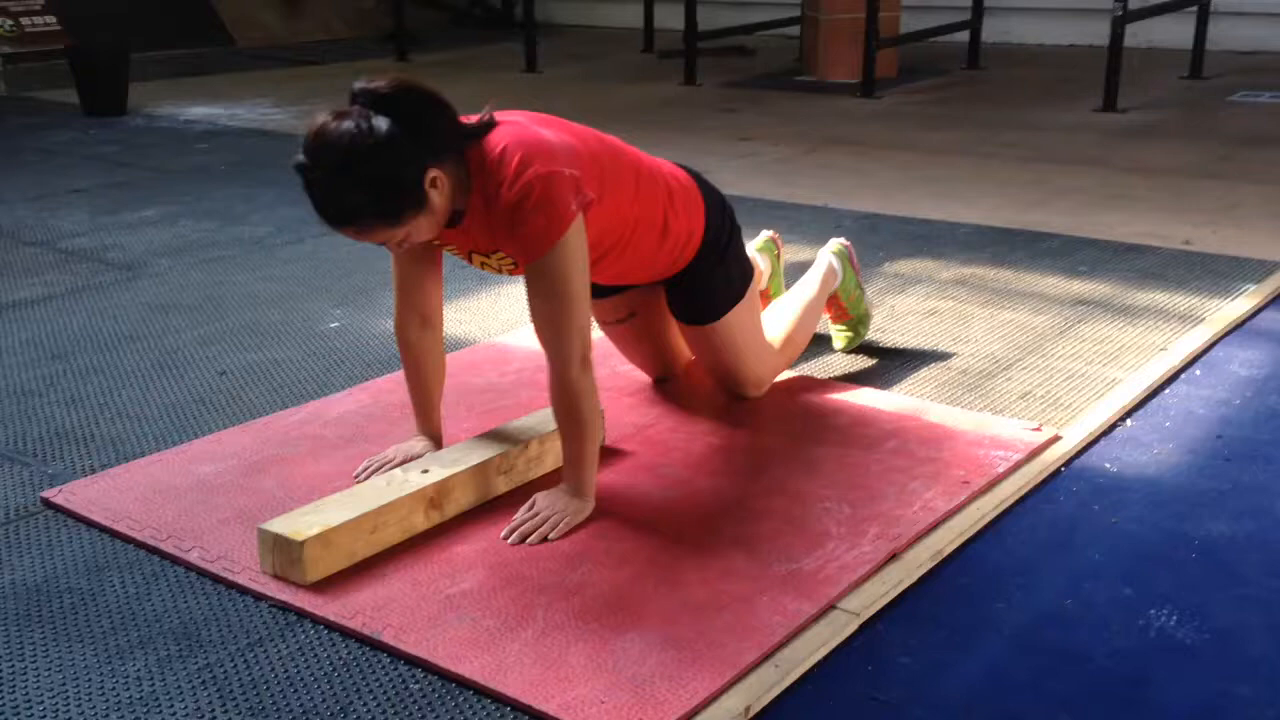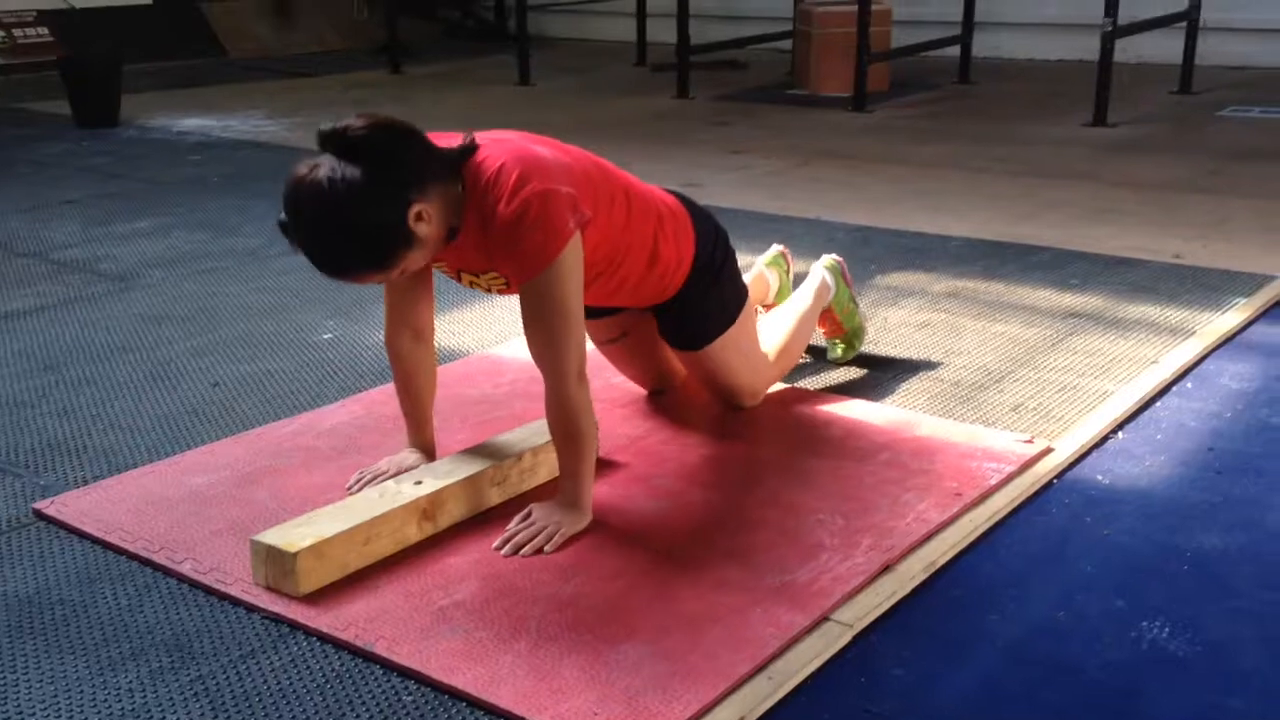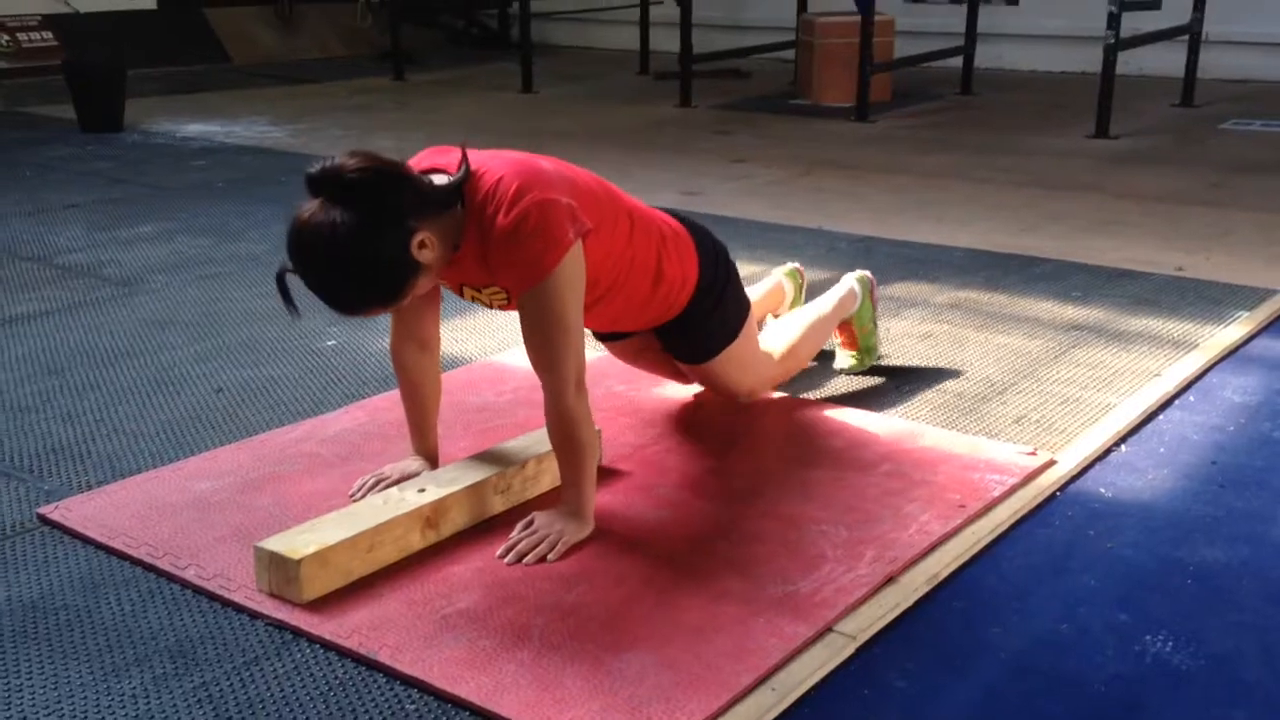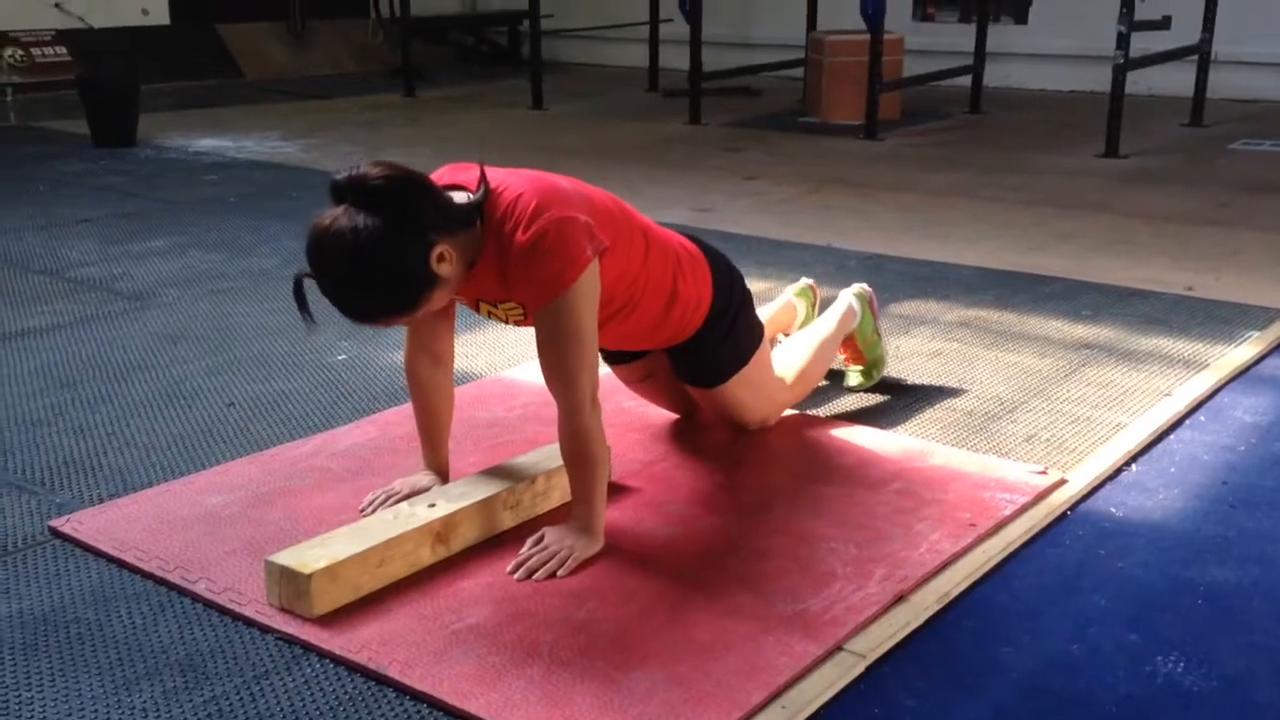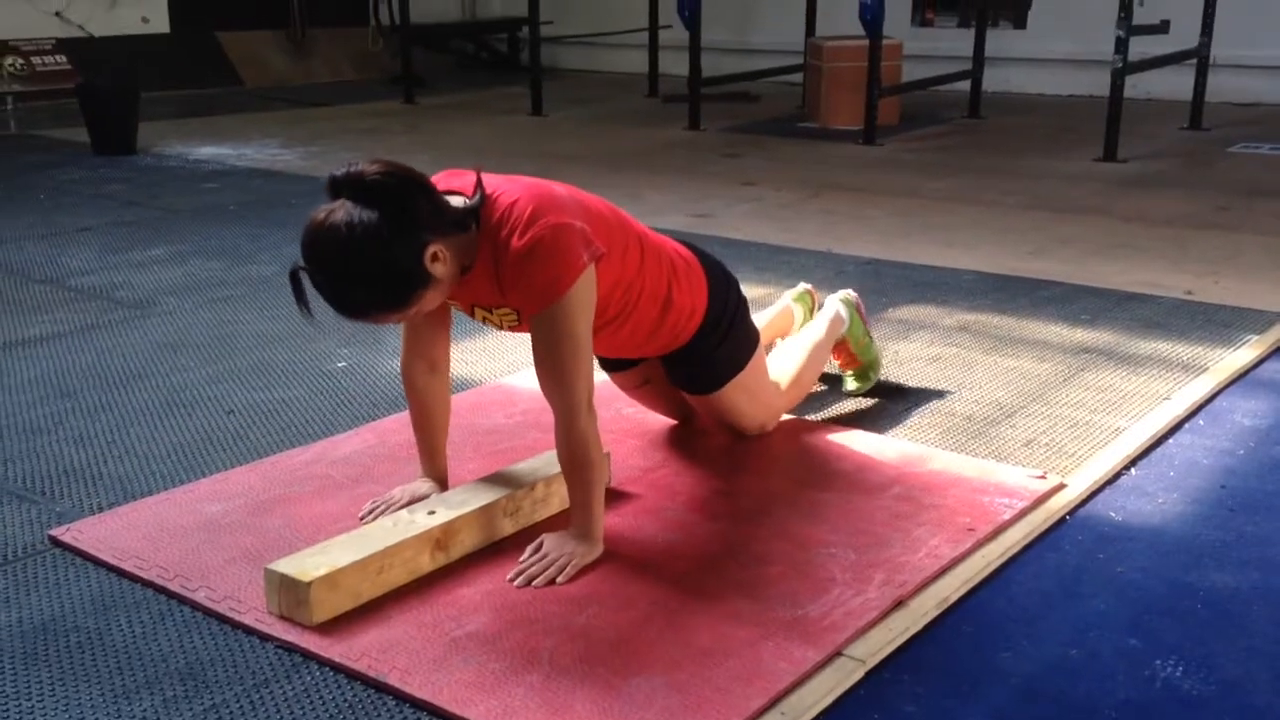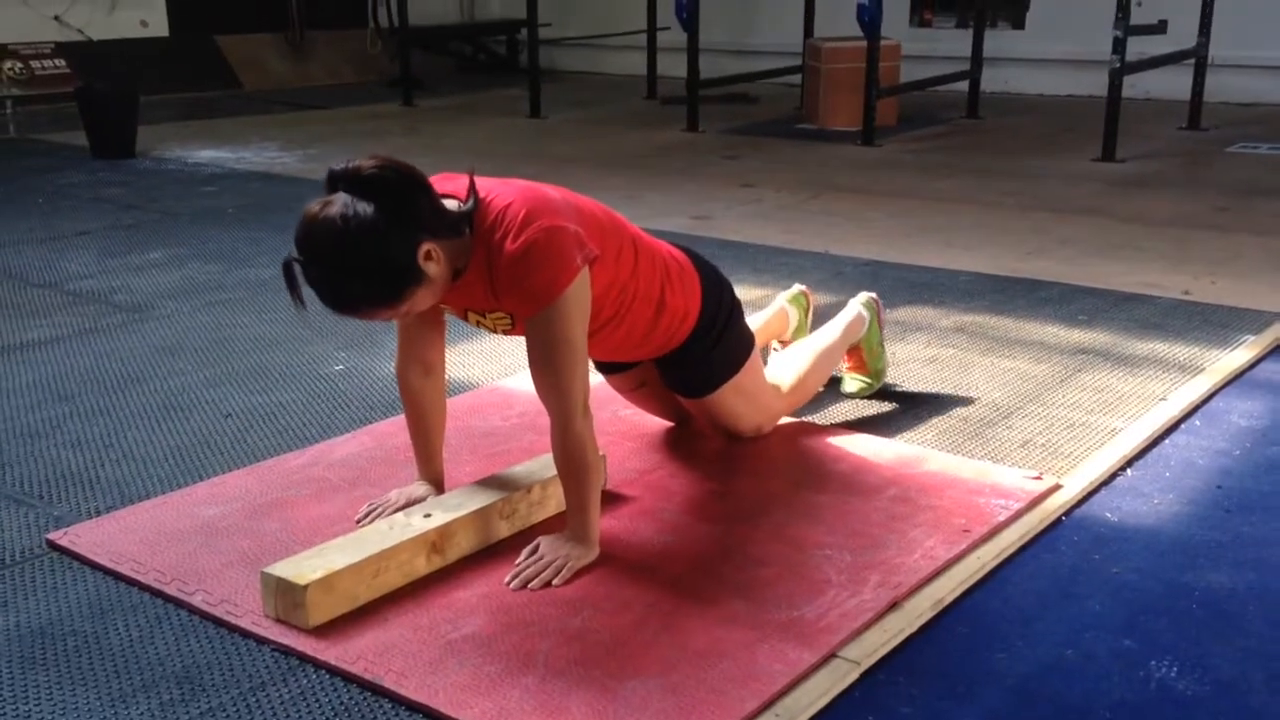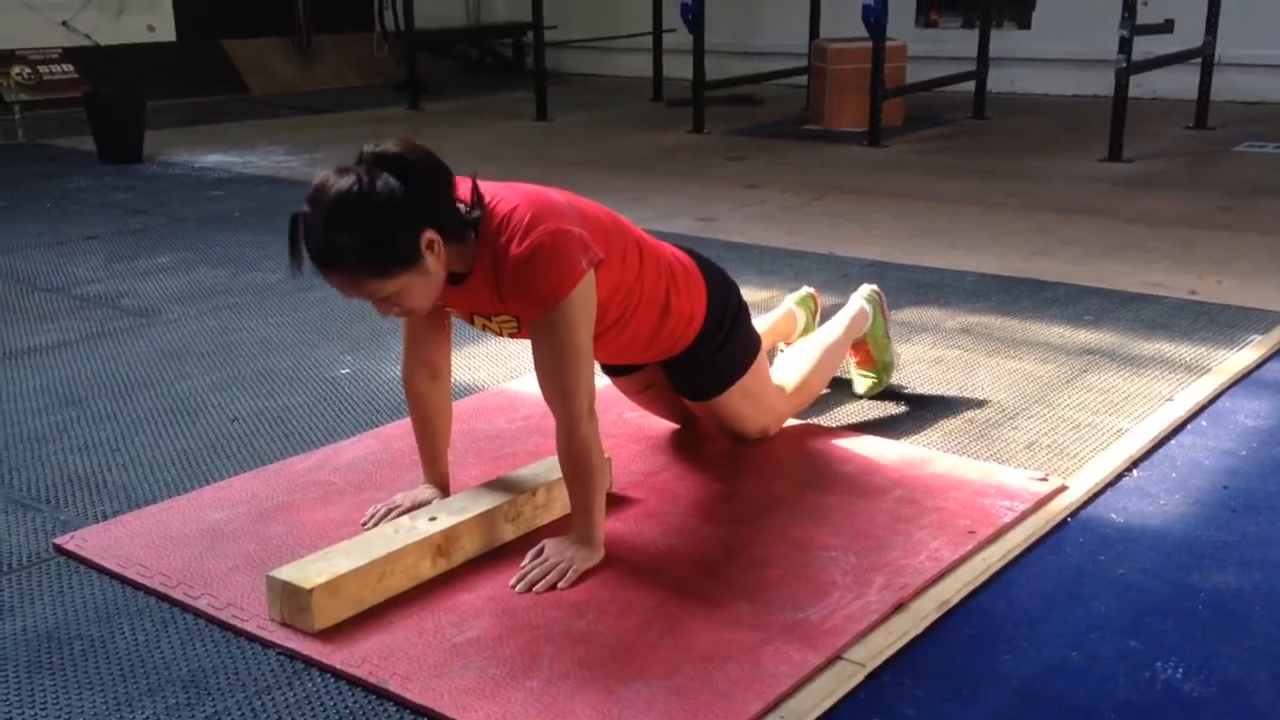
dt=0.4s
person 1, frame 1
left shoulder: (530, 189)
right shoulder: (415, 175)
left elbow: (570, 358)
right elbow: (416, 321)
left wrist: (579, 490)
right wrist: (427, 435)
left hip: (686, 229)
right hip: (613, 243)
left knee: (750, 377)
right knee: (667, 368)
left ankle: (830, 271)
right ankle: (756, 262)
person 1, frame 2
left shoulder: (524, 207)
right shoulder: (406, 185)
left elbow: (564, 375)
right elbow: (406, 336)
left wrist: (574, 502)
right wrist: (419, 447)
left hip: (677, 255)
right hip: (607, 263)
left knee: (744, 387)
right knee: (662, 379)
left ankle: (823, 285)
right ankle: (764, 278)
person 1, frame 3
left shoulder: (526, 221)
right shoulder: (408, 204)
left elbow: (563, 384)
right elbow: (412, 344)
left wrist: (576, 510)
right wrist: (423, 454)
left hip: (680, 274)
right hip: (617, 287)
left knee: (750, 381)
right knee: (697, 373)
left ankle: (846, 298)
right ankle: (780, 288)
person 1, frame 4
left shoulder: (543, 238)
right shoulder: (426, 220)
left elbow: (577, 402)
right elbow: (427, 359)
left wrist: (586, 527)
right wrist: (434, 469)
left hip: (694, 297)
right hip: (628, 311)
left knee: (760, 408)
right knee: (695, 407)
left ankle: (848, 312)
right ankle: (792, 306)
person 1, frame 5
left shoulder: (537, 244)
right shoulder: (421, 223)
left elbow: (572, 408)
right elbow: (423, 364)
left wrist: (586, 533)
right wrist: (433, 476)
left hip: (688, 304)
right hip: (625, 317)
left knee: (759, 413)
right knee: (693, 412)
left ankle: (836, 319)
right ankle: (790, 312)
person 1, frame 6
left shoulder: (532, 247)
right shoulder: (415, 227)
left elbow: (568, 411)
right elbow: (417, 368)
left wrist: (581, 536)
right wrist: (428, 479)
left hip: (682, 305)
right hip: (618, 320)
left knee: (756, 416)
right knee: (689, 414)
left ankle: (855, 321)
right ankle: (784, 312)
person 1, frame 7
left shoulder: (537, 249)
right shoulder: (425, 233)
left elbow: (574, 414)
right elbow: (424, 372)
left wrist: (586, 538)
right wrist: (434, 482)
left hip: (688, 308)
right hip: (625, 324)
left knee: (762, 417)
right knee: (695, 417)
left ankle: (858, 316)
right ankle: (793, 312)
